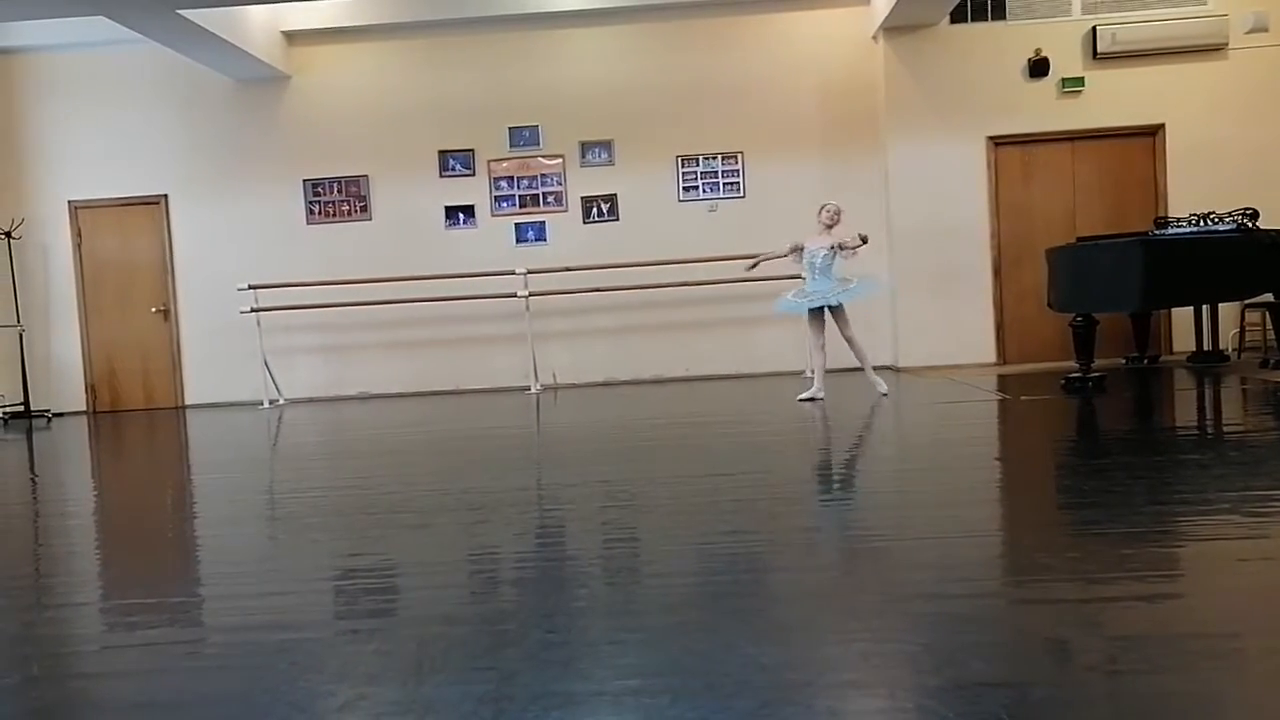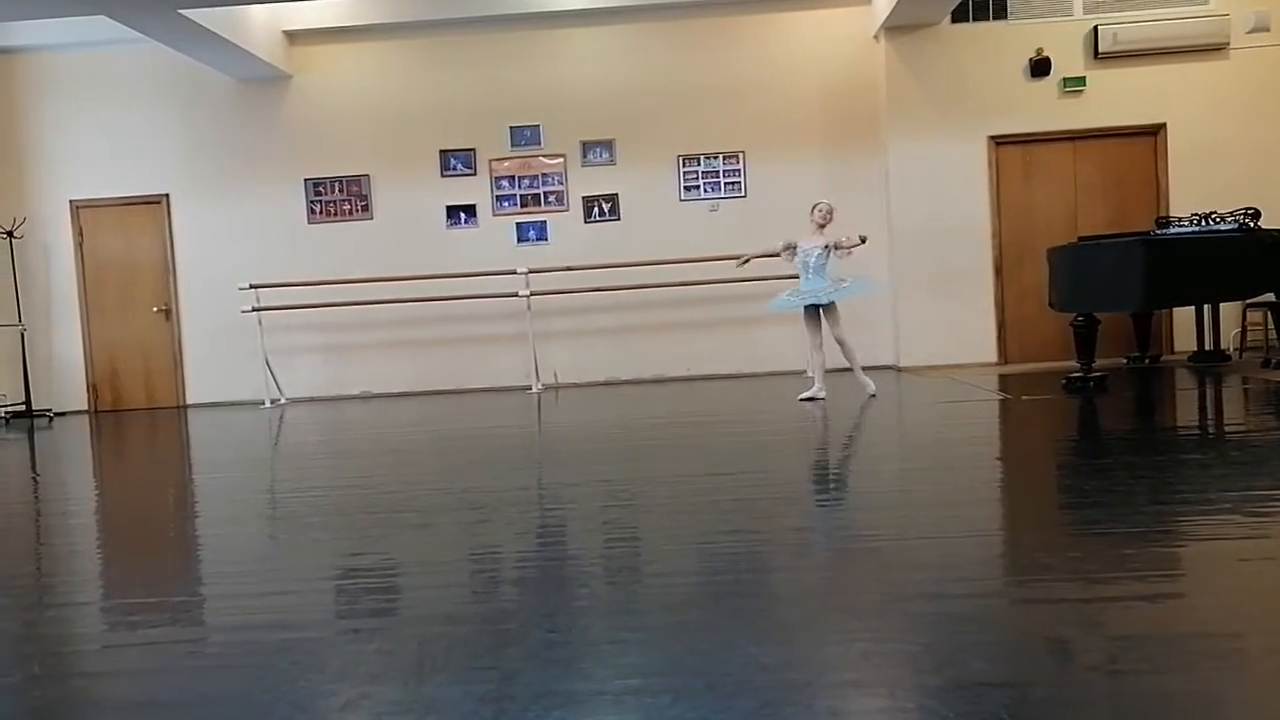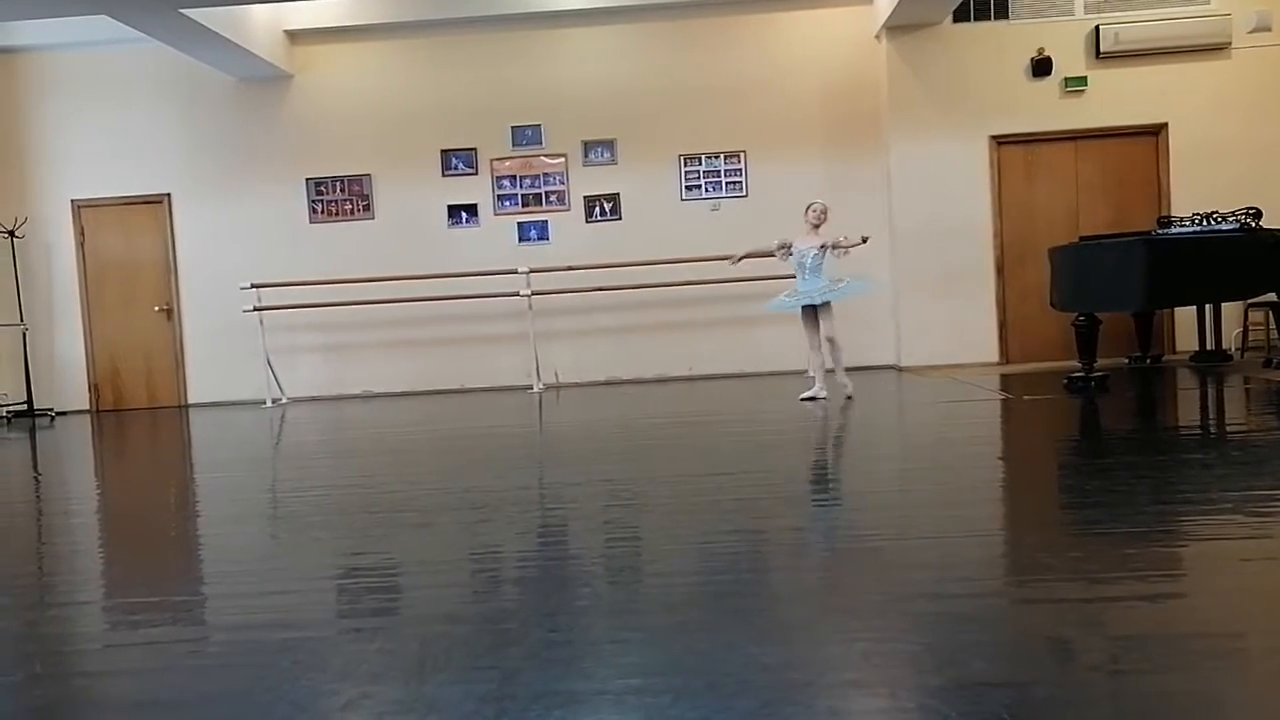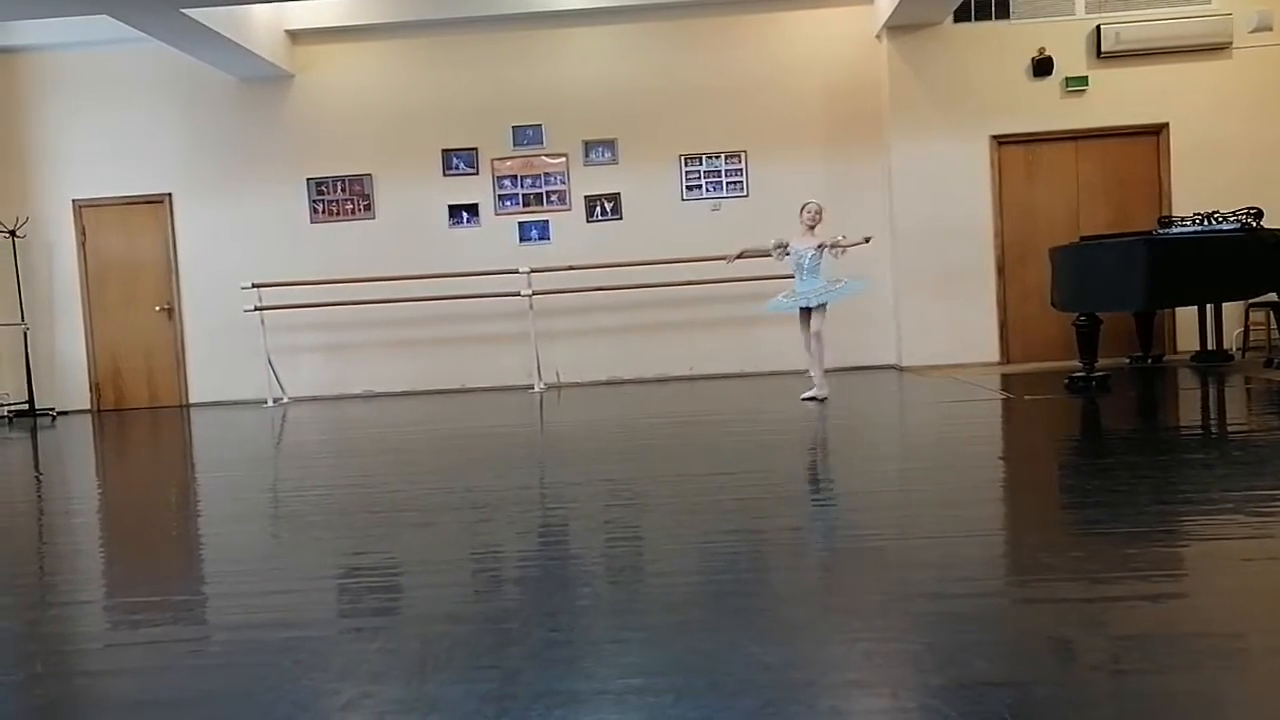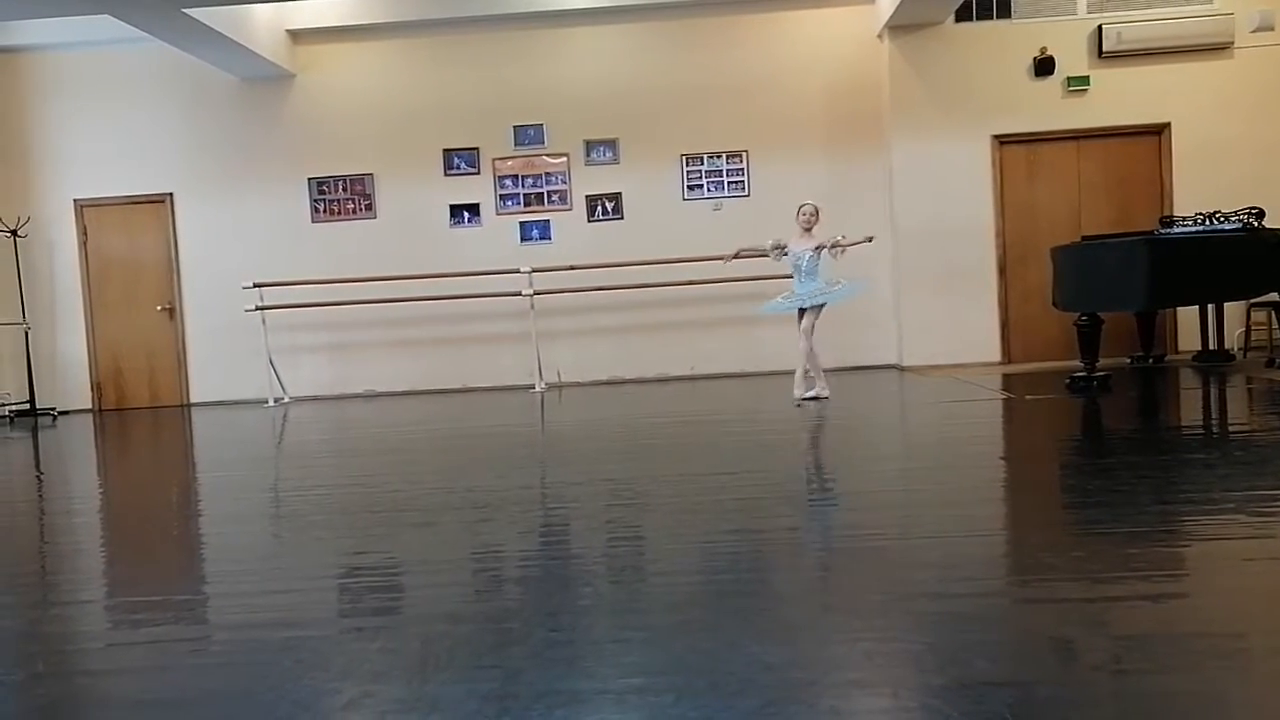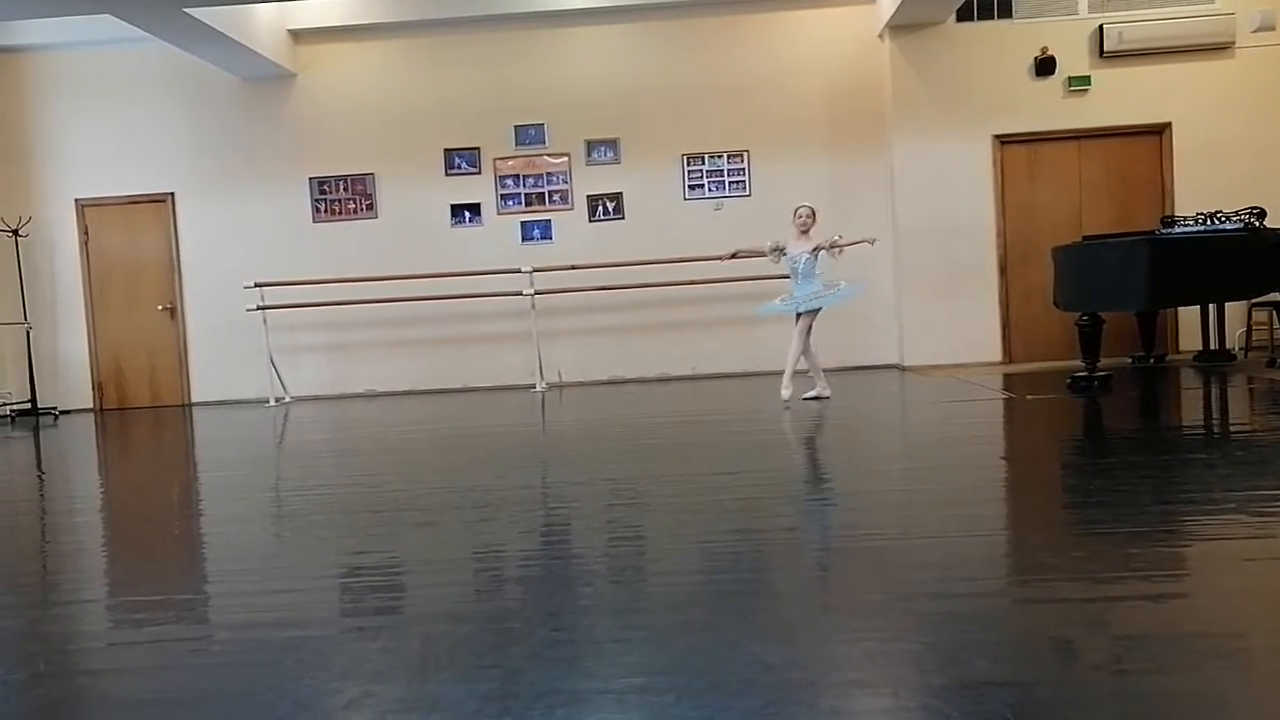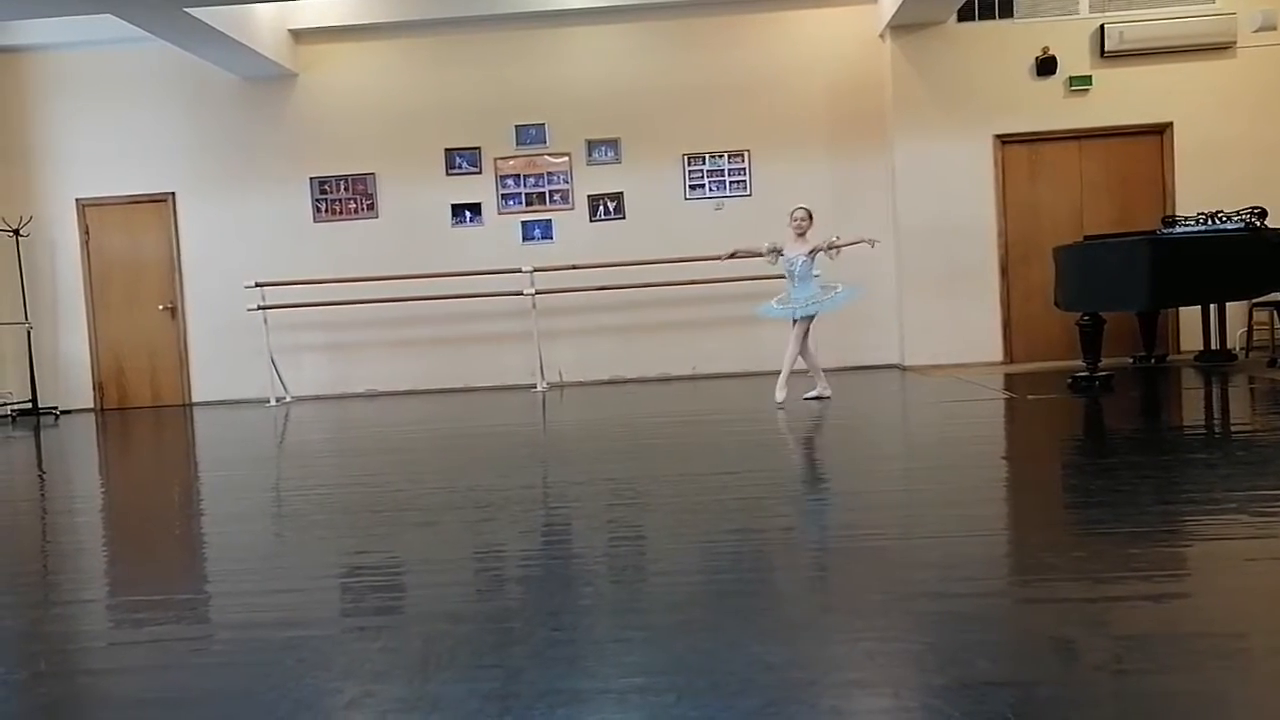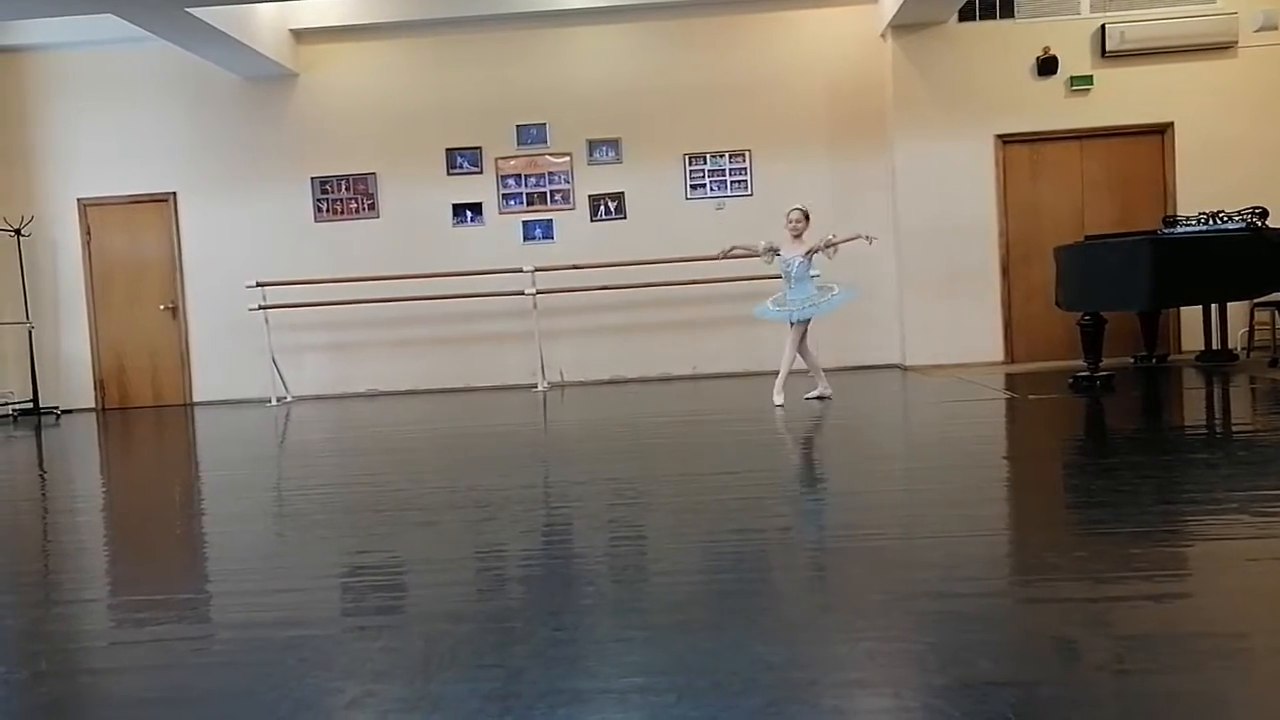
dt=0.1s
person 1, frame 1
left shoulder: (834, 241)
right shoulder: (808, 243)
left elbow: (849, 246)
right elbow: (786, 252)
left wrist: (862, 242)
right wrist: (760, 259)
left hip: (831, 291)
right hip: (811, 294)
left knee: (848, 335)
right knee: (817, 342)
left ankle: (872, 376)
right ankle: (818, 387)
person 1, frame 2
left shoulder: (828, 241)
right shoulder: (800, 243)
left elbow: (844, 245)
right elbow: (777, 250)
left wrist: (860, 242)
right wrist: (750, 256)
left hip: (824, 290)
right hip: (806, 293)
left knee: (838, 335)
right knee: (814, 342)
left ankle: (861, 376)
right ankle: (819, 387)
person 1, frame 3
left shoulder: (823, 241)
right shoulder: (795, 242)
left elbow: (843, 244)
right elbow: (772, 250)
left wrist: (861, 241)
right wrist: (745, 254)
left hip: (821, 289)
right hip: (803, 293)
left knee: (828, 334)
right knee: (812, 341)
left ankle: (842, 377)
right ankle: (820, 386)
person 1, frame 4
left shoulder: (821, 242)
right shoulder: (791, 243)
left elbow: (841, 244)
right elbow: (768, 249)
left wrist: (863, 241)
right wrist: (742, 252)
left hip: (818, 290)
right hip: (801, 294)
left knee: (816, 330)
right knee: (808, 343)
left ankle: (819, 377)
right ankle: (820, 386)
person 1, frame 5
left shoulder: (819, 243)
right shoulder: (789, 244)
left elbow: (842, 243)
right elbow: (765, 250)
left wrist: (864, 240)
right wrist: (739, 251)
left hip: (817, 292)
right hip: (800, 294)
left knee: (805, 329)
right knee: (805, 342)
left ankle: (800, 378)
right ankle: (821, 386)
person 1, frame 6
left shoulder: (816, 245)
right shoulder: (787, 246)
left elbow: (841, 243)
right elbow: (763, 251)
left wrist: (864, 240)
right wrist: (737, 252)
left hip: (814, 294)
right hip: (798, 297)
left knee: (799, 333)
right knee: (804, 344)
left ankle: (787, 379)
right ankle: (822, 386)
person 1, frame 7
left shoulder: (812, 247)
right shoulder: (784, 247)
left elbow: (837, 244)
right elbow: (760, 251)
left wrist: (863, 239)
right wrist: (736, 251)
left hip: (811, 297)
right hip: (794, 299)
left knee: (796, 338)
right knee: (802, 344)
left ankle: (781, 384)
right ankle: (822, 386)
person 1, frame 8
left shoulder: (809, 248)
right shoulder: (781, 248)
left elbow: (833, 242)
right elbow: (757, 249)
left wrist: (860, 236)
right wrist: (732, 248)
left hip: (807, 299)
right hip: (791, 301)
left knee: (793, 341)
right knee: (800, 345)
left ankle: (779, 387)
right ankle: (823, 386)
